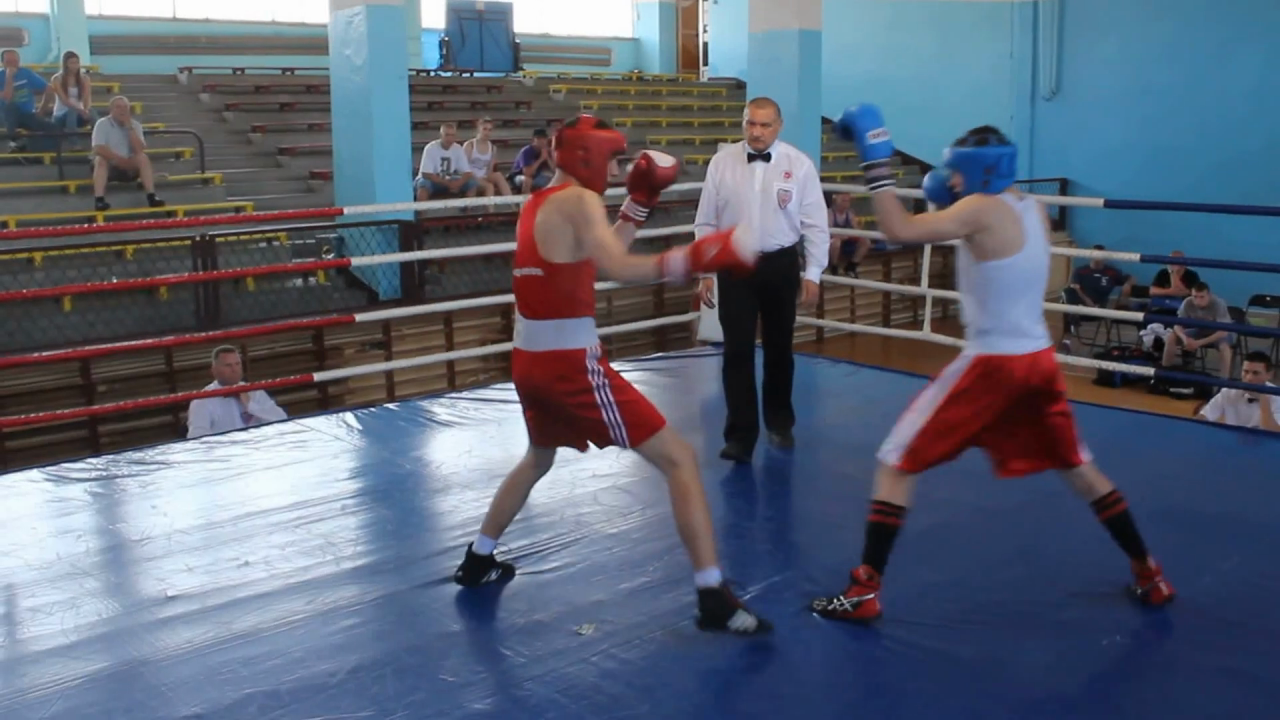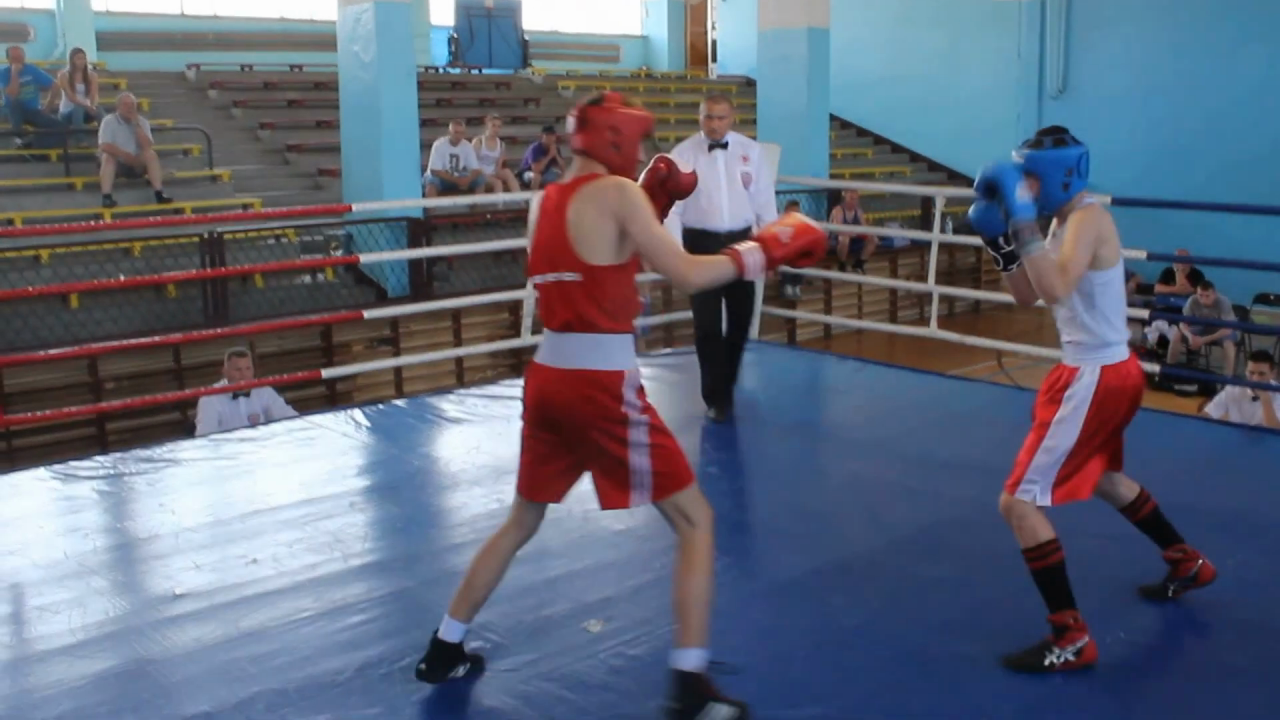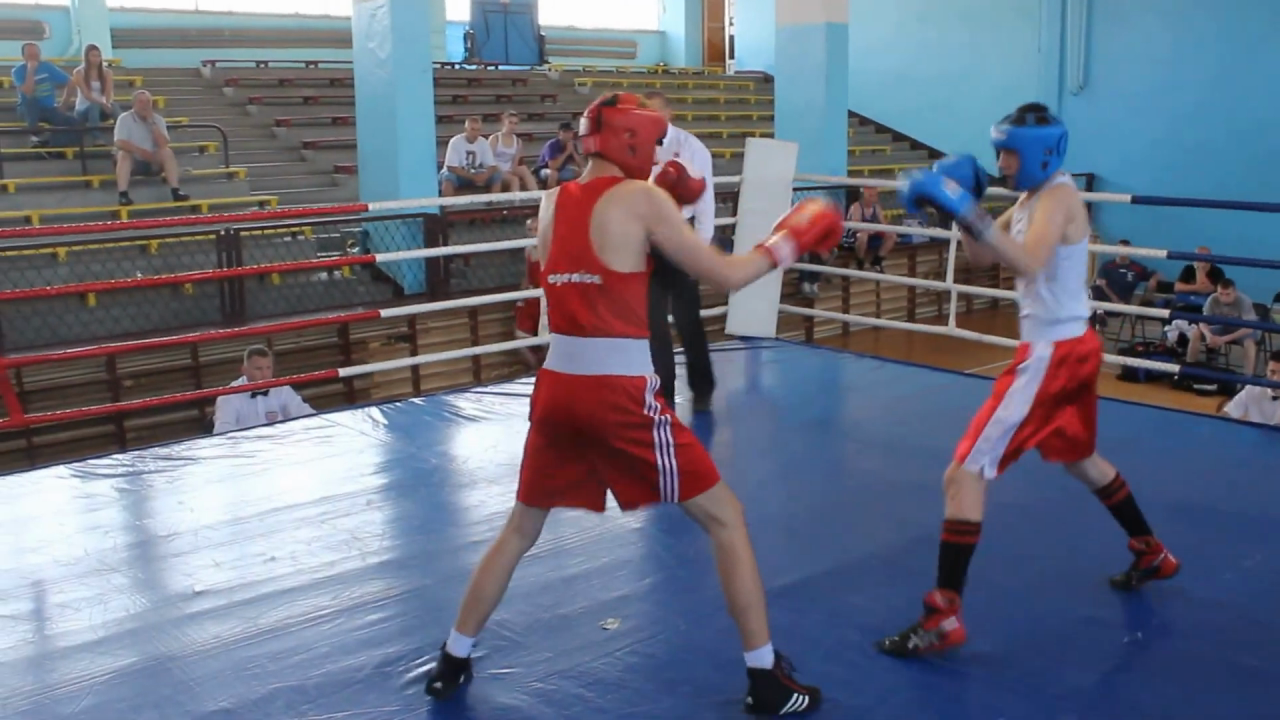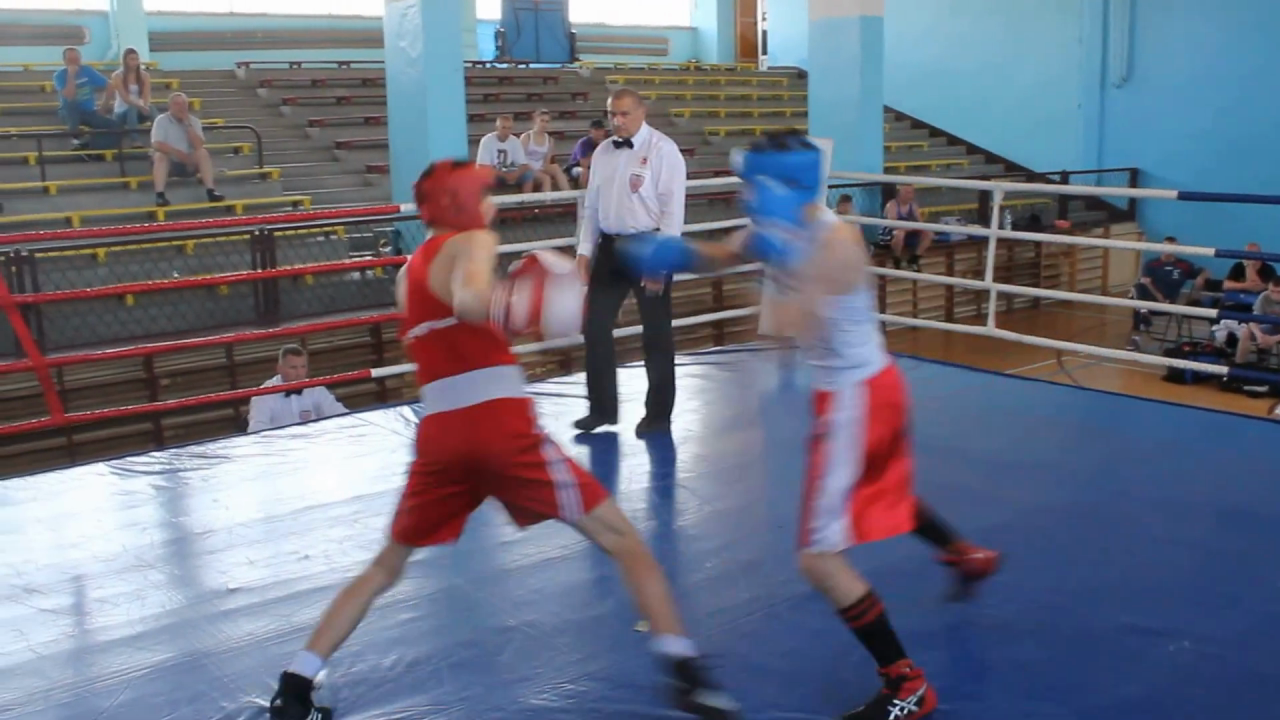
dt=1s
person 1, frame 1
left shoulder: (536, 204)
right shoulder: (577, 199)
right elbow: (617, 268)
left wrist: (641, 198)
right wrist: (697, 256)
left hip: (529, 359)
right hip: (572, 362)
left knee: (539, 458)
right knee: (680, 459)
left ankle: (478, 560)
right ankle: (714, 597)
person 1, frame 2
left shoulder: (543, 203)
right shoulder: (616, 192)
right elbow: (686, 277)
left wrist: (656, 201)
right wrist: (763, 249)
left hip: (547, 382)
right hip: (604, 389)
left knee: (521, 523)
right knee: (694, 521)
left ankle: (444, 649)
person 1, frame 3
left shoulder: (552, 204)
right shoulder: (641, 199)
right elbow: (725, 275)
right wrist: (791, 238)
left hip: (557, 388)
right hip: (623, 394)
left knee: (520, 530)
right knee: (724, 519)
left ankle: (452, 662)
person 1, frame 4
left shoulder: (409, 271)
right shoulder: (470, 243)
right elbow: (465, 299)
left hip: (441, 433)
right hip: (502, 425)
left knee: (386, 565)
right knee: (623, 540)
right ankle: (684, 672)
person 2, frame 1
left shoulder: (980, 209)
right shoulder: (1035, 210)
left elbow: (902, 230)
left wrist: (876, 160)
right wrist: (956, 209)
left hip: (990, 365)
right hip: (1038, 360)
left knee: (894, 464)
right knee: (1078, 468)
left ankle: (864, 590)
right ankle: (1149, 577)
person 2, frame 2
left shoulder: (1087, 219)
right shoulder: (1064, 220)
left elbow: (1056, 291)
right elbow: (1026, 296)
left wrist: (1023, 223)
right wrist: (1001, 242)
left hip: (1098, 376)
right hip: (1088, 369)
left knee: (1019, 502)
right knee: (1101, 476)
left ankle: (1071, 636)
right ankle: (1187, 562)
person 2, frame 3
left shoulder: (1057, 198)
right shoulder: (1035, 196)
left elbow: (1028, 264)
right elbow: (983, 256)
left wrist: (963, 212)
right wrist: (965, 204)
left hip: (1054, 353)
right hip: (1070, 346)
left knee: (964, 474)
right knee: (1079, 457)
left ankle: (944, 617)
right ankle: (1152, 553)
person 2, frame 4
left shoulder: (833, 240)
right shoulder: (773, 228)
left elbow: (800, 330)
right elbow: (719, 255)
left wrist: (782, 259)
right wrist: (678, 250)
left hip: (856, 399)
right hip: (851, 390)
left knee: (818, 558)
right knee: (885, 492)
right ankle: (965, 555)
person 3, frame 1
left shoulder: (799, 165)
right shoulder: (721, 162)
left elbow: (815, 225)
right elbow: (706, 222)
left wrist: (812, 273)
right wrist: (705, 271)
left hip: (780, 265)
left knee: (779, 350)
right knee: (737, 352)
left ankle: (779, 423)
right ankle: (741, 436)
person 3, frame 2
left shoulder: (751, 151)
right shoulder: (682, 154)
left elbow: (765, 202)
right elbow: (671, 208)
left hip: (741, 242)
right hip: (700, 244)
left knee: (741, 321)
right knee: (707, 326)
left ankle: (726, 384)
right ankle: (716, 399)
person 3, frame 3
left shoulder: (691, 147)
left elbow: (704, 200)
left knee: (687, 317)
right knee: (651, 320)
left ankle: (702, 386)
right ankle: (663, 389)
person 3, frame 4
left shoulder: (663, 150)
right shoulder: (602, 152)
left elbow: (673, 212)
right elbow: (591, 205)
right wrist: (584, 251)
right hip: (611, 246)
left knee: (656, 334)
right knee: (595, 325)
left ankle: (658, 413)
right ankle: (603, 407)
